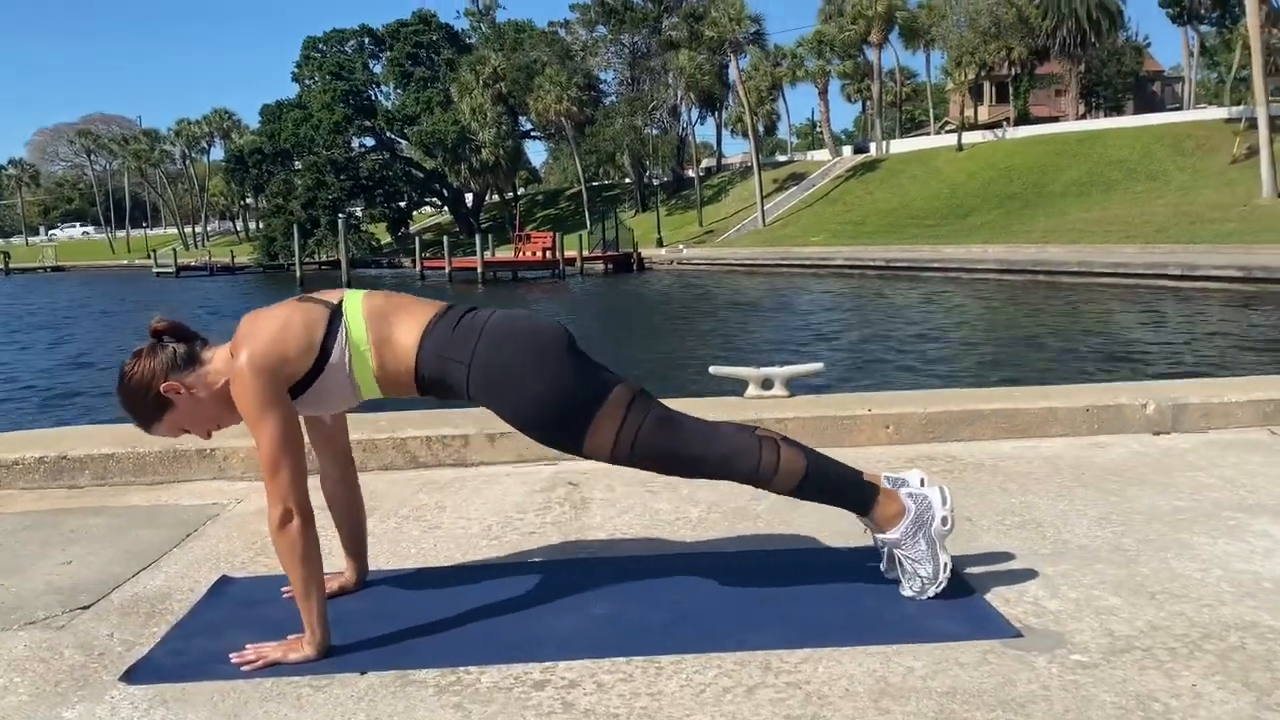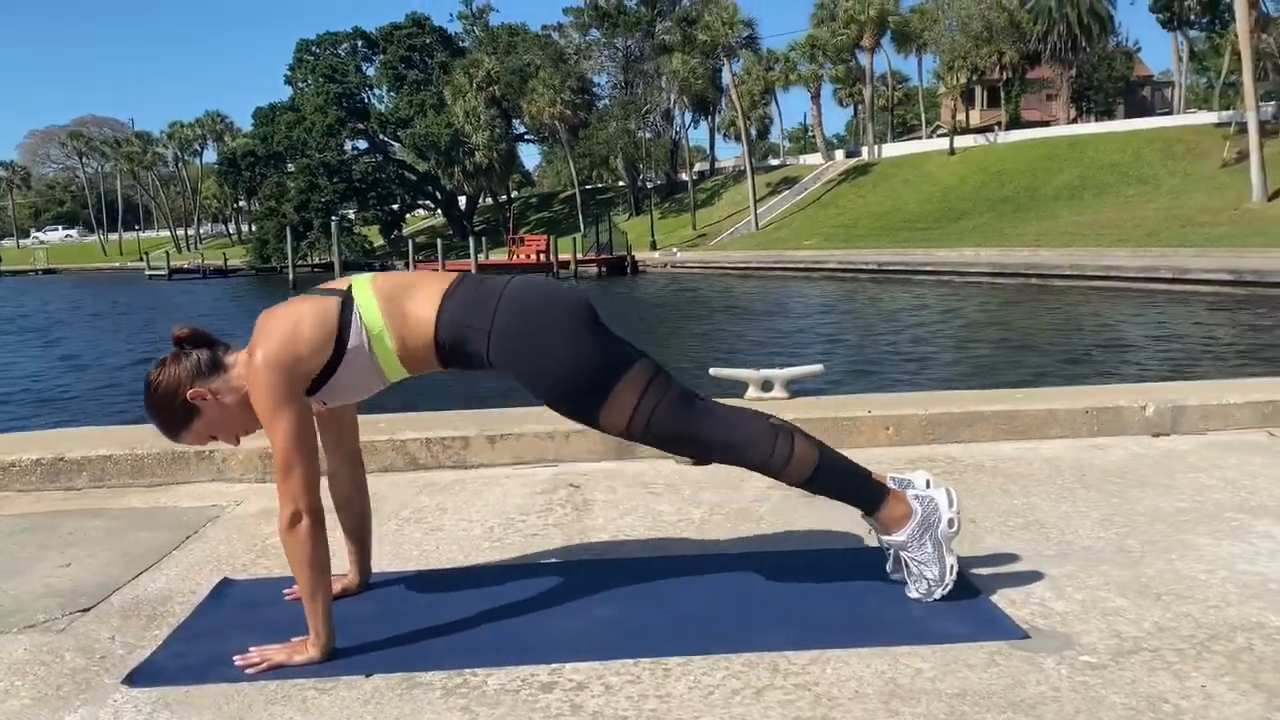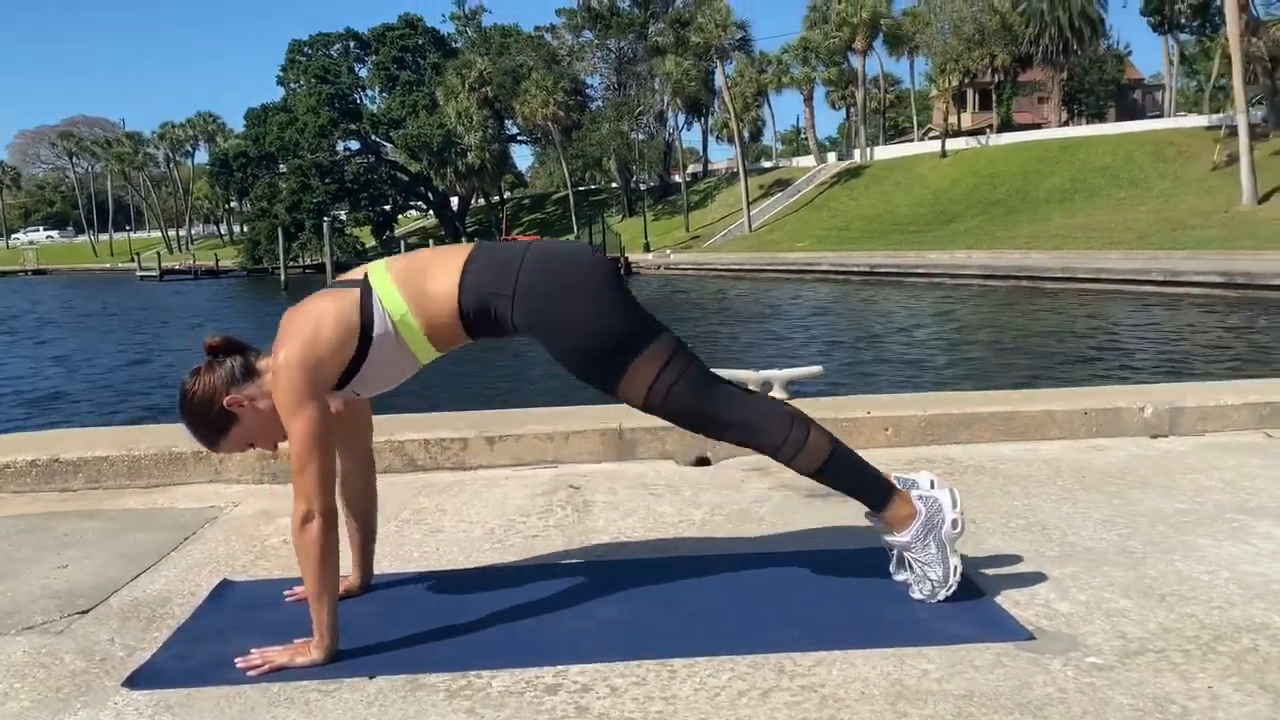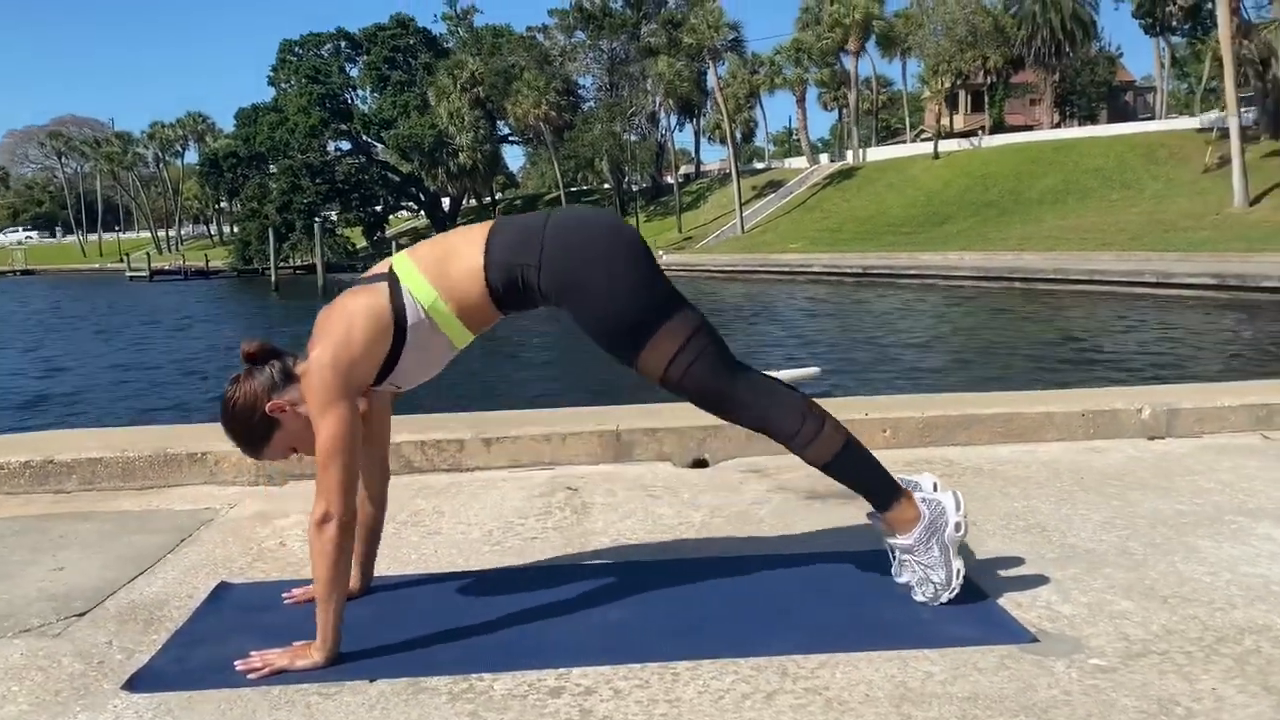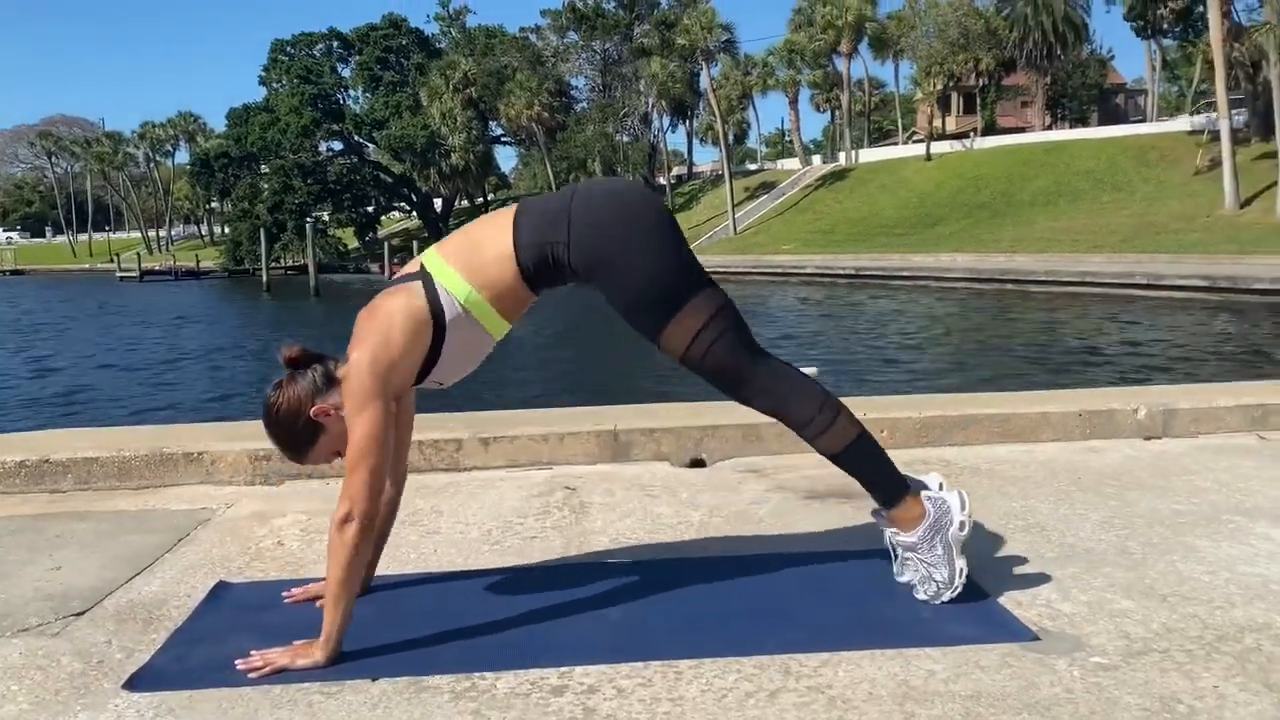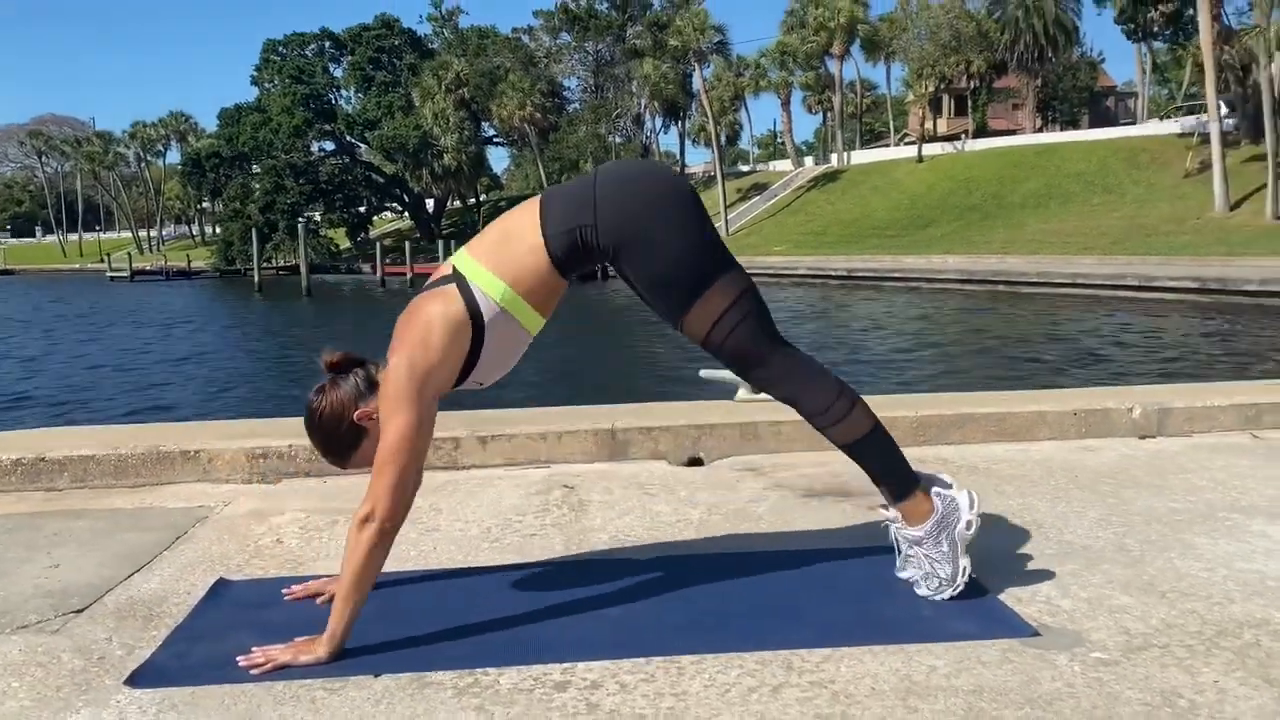
dt=0.1s
person 1, frame 1
left shoulder: (250, 367)
right shoulder: (283, 355)
left elbow: (288, 511)
right elbow: (335, 466)
left wrist: (310, 633)
right wrist: (355, 569)
left hip: (506, 359)
right hip: (505, 343)
left knee: (686, 445)
right knee: (684, 440)
left ankle: (894, 509)
right ankle: (884, 493)
person 1, frame 2
left shoulder: (268, 365)
right shoulder: (302, 351)
left elbow: (299, 508)
right elbow: (343, 463)
left wrist: (316, 636)
right wrist: (357, 571)
left hip: (522, 324)
right hip: (521, 314)
left knee: (699, 427)
right knee: (698, 424)
left ankle: (900, 510)
right ankle: (891, 494)
person 1, frame 3
left shoulder: (293, 368)
right shoulder: (323, 352)
left elbow: (314, 513)
right elbow: (358, 468)
left wrist: (318, 638)
right wrist: (357, 574)
left hip: (547, 286)
right hip: (545, 276)
left knee: (714, 409)
right knee: (710, 405)
left ankle: (906, 514)
right ankle: (894, 496)
person 1, frame 4
left shoulder: (327, 368)
right shoulder: (357, 349)
left elbow: (331, 511)
right elbow: (372, 471)
left wrist: (322, 644)
right wrist: (353, 580)
left hip: (570, 254)
right hip: (568, 246)
left knee: (729, 390)
right knee: (728, 388)
left ankle: (910, 516)
right ankle: (901, 500)
person 1, frame 5
left shoulder: (367, 370)
right shoulder: (380, 356)
left elbow: (355, 512)
right elbow: (385, 492)
left wrist: (323, 645)
right wrist: (348, 581)
left hip: (597, 231)
right hip: (596, 222)
left knee: (749, 376)
right knee: (746, 375)
left ankle: (917, 515)
right ankle: (903, 503)
person 1, frame 6
left shoulder: (410, 373)
right shoulder: (411, 361)
left elbow: (377, 512)
right elbow: (400, 495)
left wrist: (328, 641)
right wrist: (352, 576)
left hip: (627, 212)
right hip: (619, 206)
left knee: (767, 360)
right knee: (763, 360)
left ankle: (924, 510)
right ankle: (912, 501)
